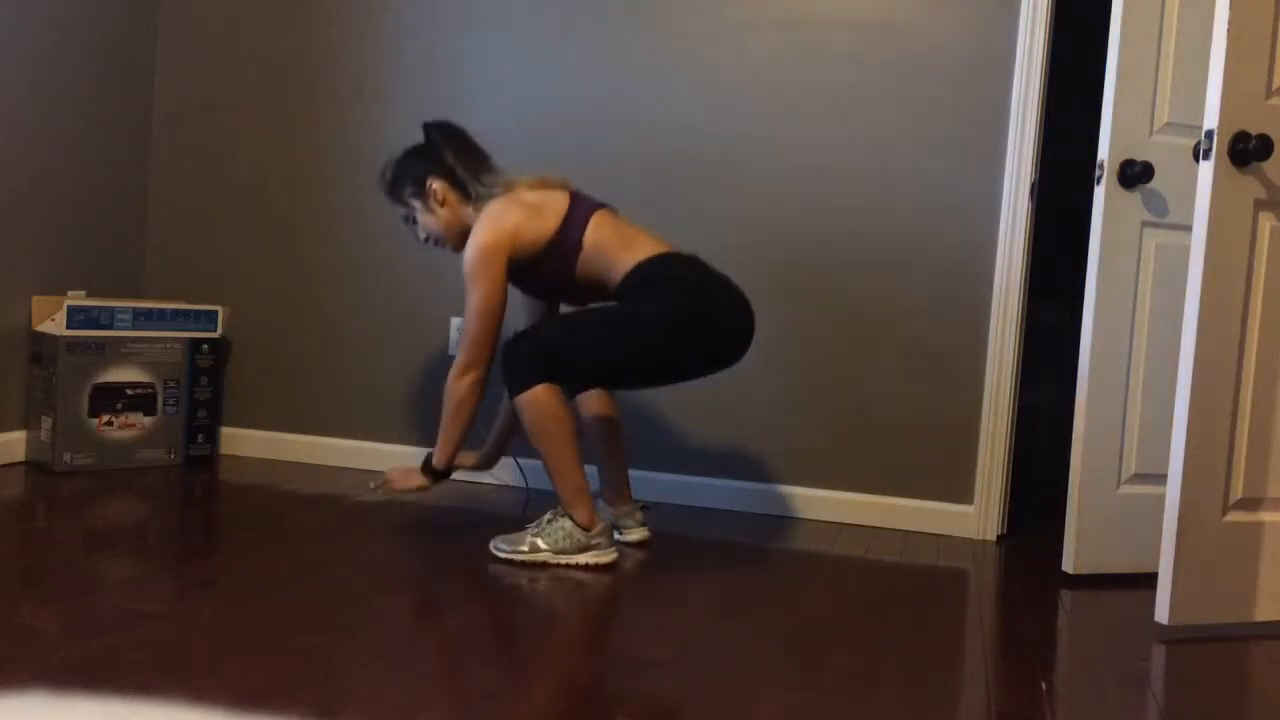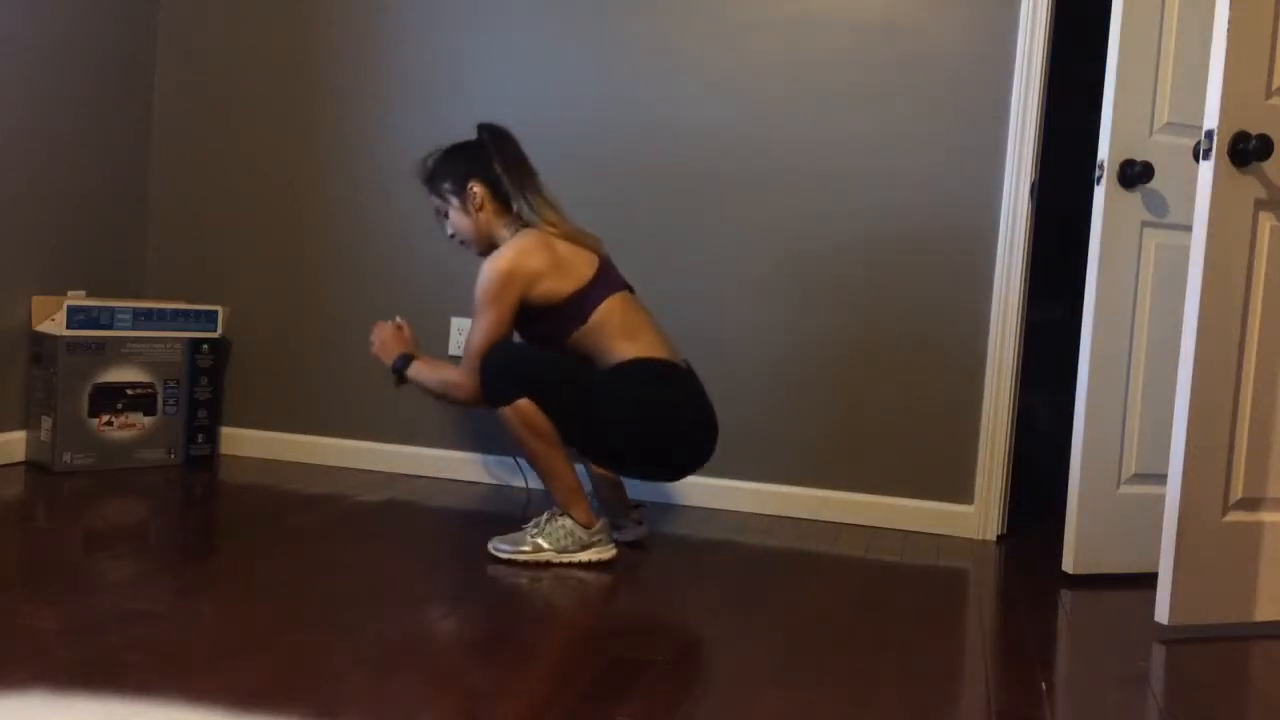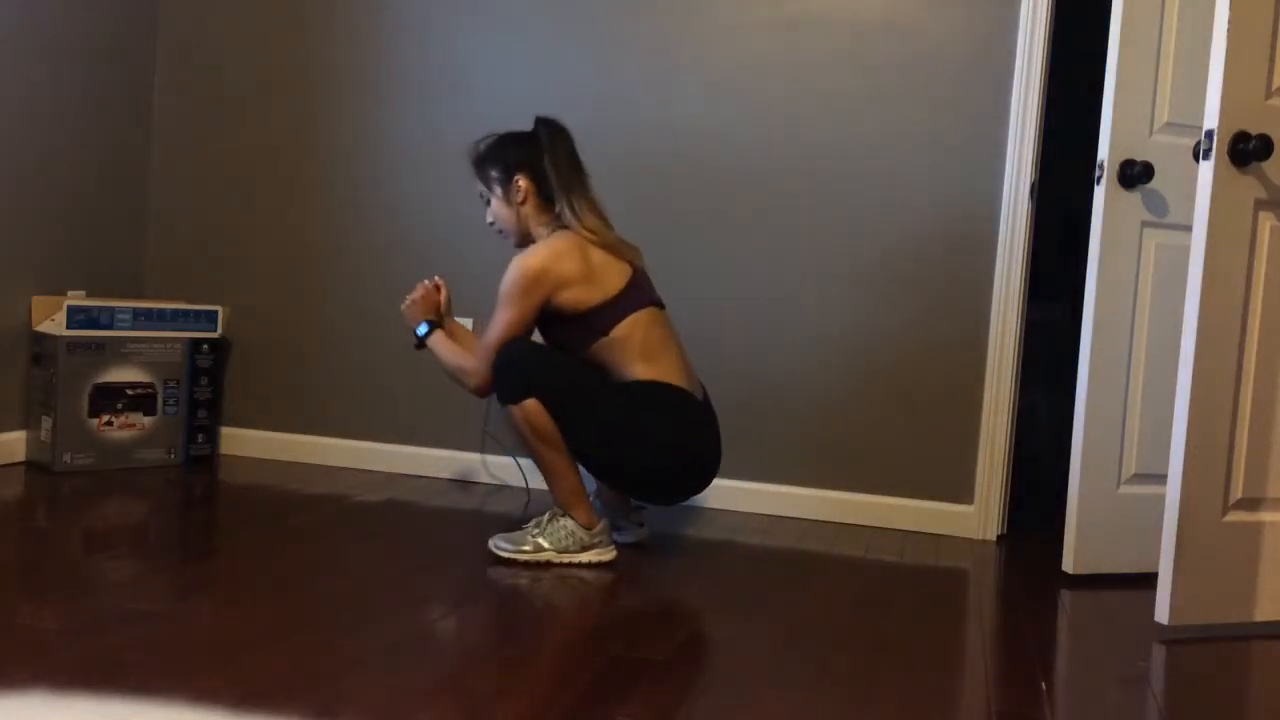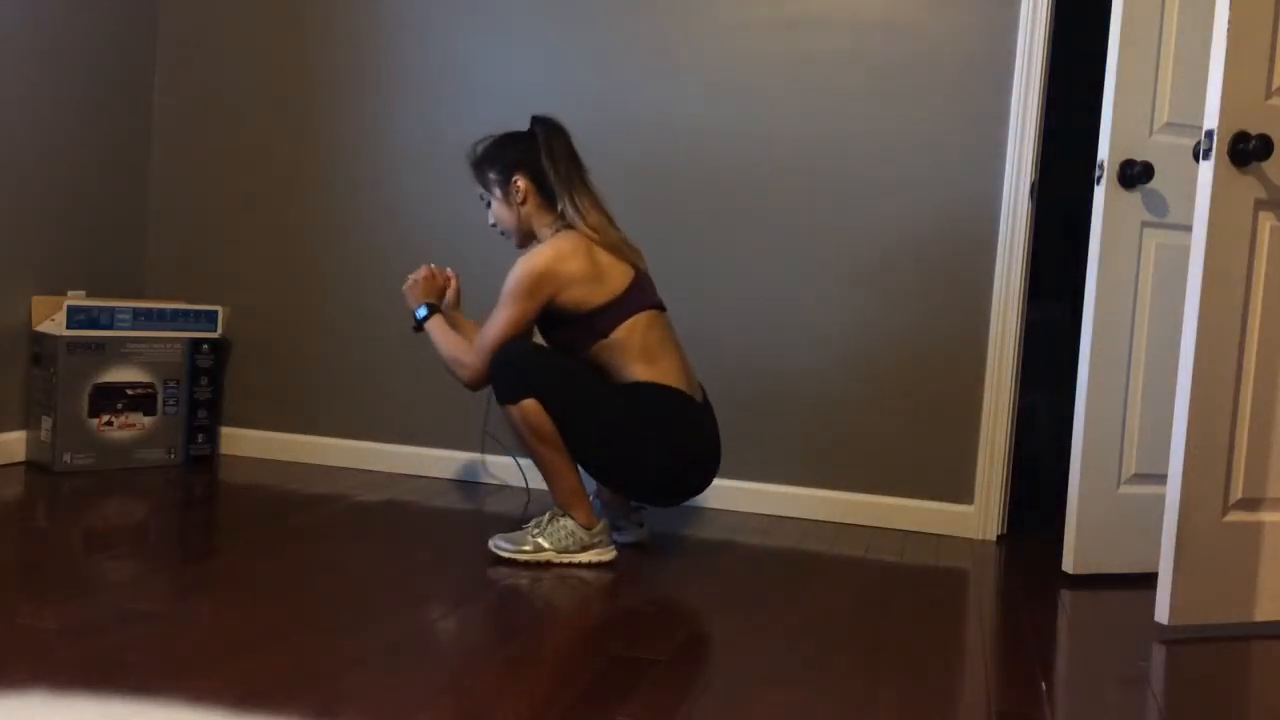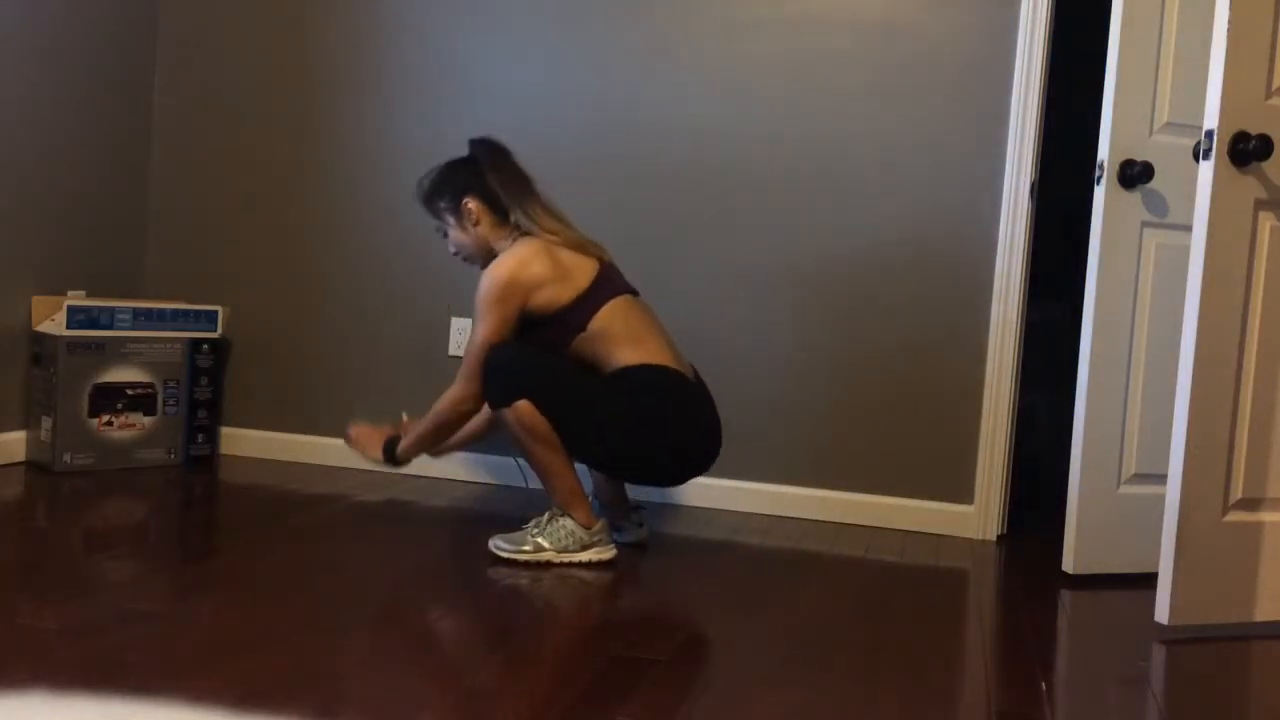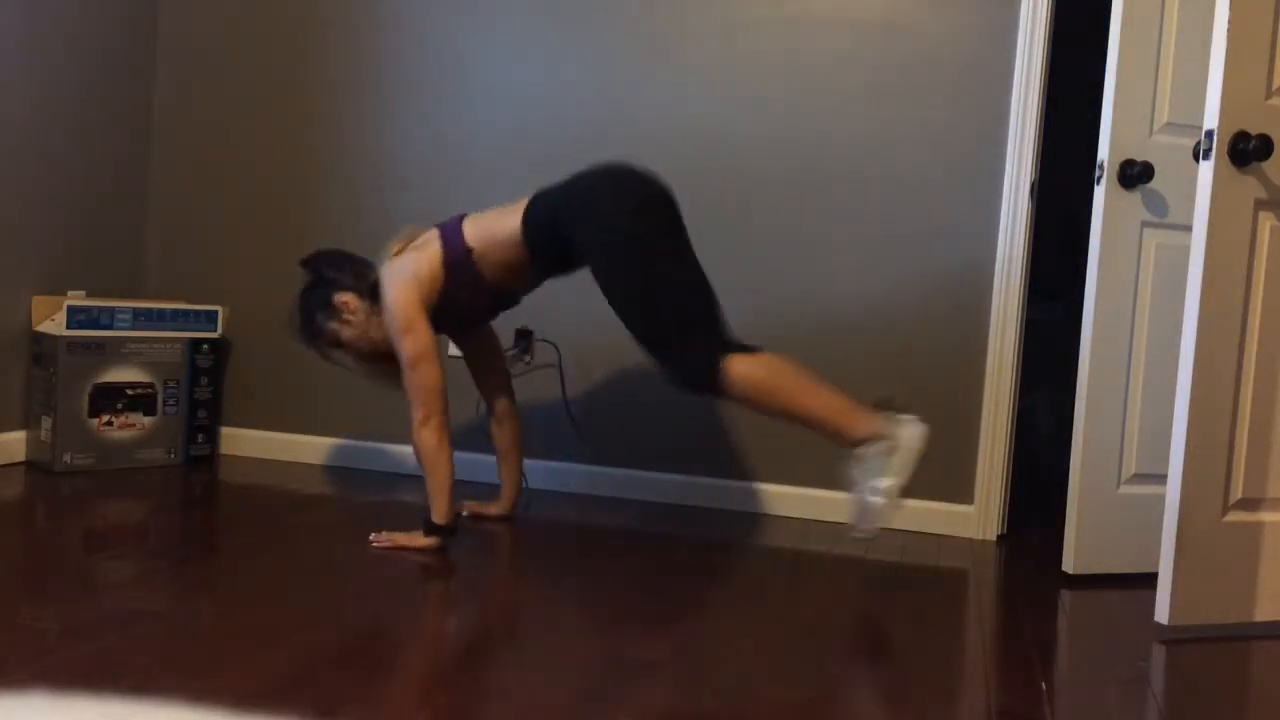
dt=0.7s
person 1, frame 1
left shoulder: (489, 233)
right shoulder: (521, 211)
left elbow: (470, 368)
right elbow: (542, 363)
left wrist: (435, 465)
right wrist: (487, 454)
left hip: (688, 310)
right hip: (705, 305)
left knee: (528, 359)
right knee: (574, 354)
left ankle: (582, 528)
right ankle: (621, 509)
person 1, frame 2
left shoulder: (508, 262)
right shoulder: (547, 242)
left elbow: (471, 385)
left wrist: (403, 362)
right wrist: (419, 358)
left hip: (660, 420)
right hip: (674, 407)
left knee: (504, 369)
right knee: (548, 375)
left ankle: (582, 527)
right ankle: (616, 512)
person 1, frame 3
left shoulder: (540, 261)
right shoulder: (584, 246)
left elbow: (482, 375)
left wrist: (426, 328)
right wrist: (447, 321)
left hip: (666, 445)
right hip: (683, 434)
left knee: (516, 366)
right knee: (546, 372)
left ankle: (581, 529)
right ankle: (618, 512)
person 1, frame 4
left shoulder: (546, 260)
right shoulder: (585, 245)
left elbow: (475, 369)
left wrist: (426, 311)
right wrist: (451, 312)
left hip: (665, 447)
right hip: (682, 436)
left knee: (514, 367)
right knee: (538, 372)
left ankle: (582, 529)
right ankle: (617, 509)
person 1, frame 5
left shoulder: (509, 271)
right shoulder: (544, 250)
left elbow: (467, 395)
right elbow: (525, 387)
left wrist: (396, 449)
right wrist: (448, 440)
left hip: (665, 425)
right hip: (679, 415)
left knee: (505, 369)
right knee: (548, 376)
left ankle: (582, 527)
right ankle: (615, 512)
person 1, frame 6
left shoulder: (400, 292)
right shoulder: (448, 301)
left elbow: (428, 421)
right elbow: (498, 398)
left wrist: (437, 525)
right wrist: (507, 499)
left hip: (612, 213)
right hip: (613, 207)
left knee: (699, 360)
right knee: (696, 357)
left ankle: (876, 436)
right ankle: (870, 433)
